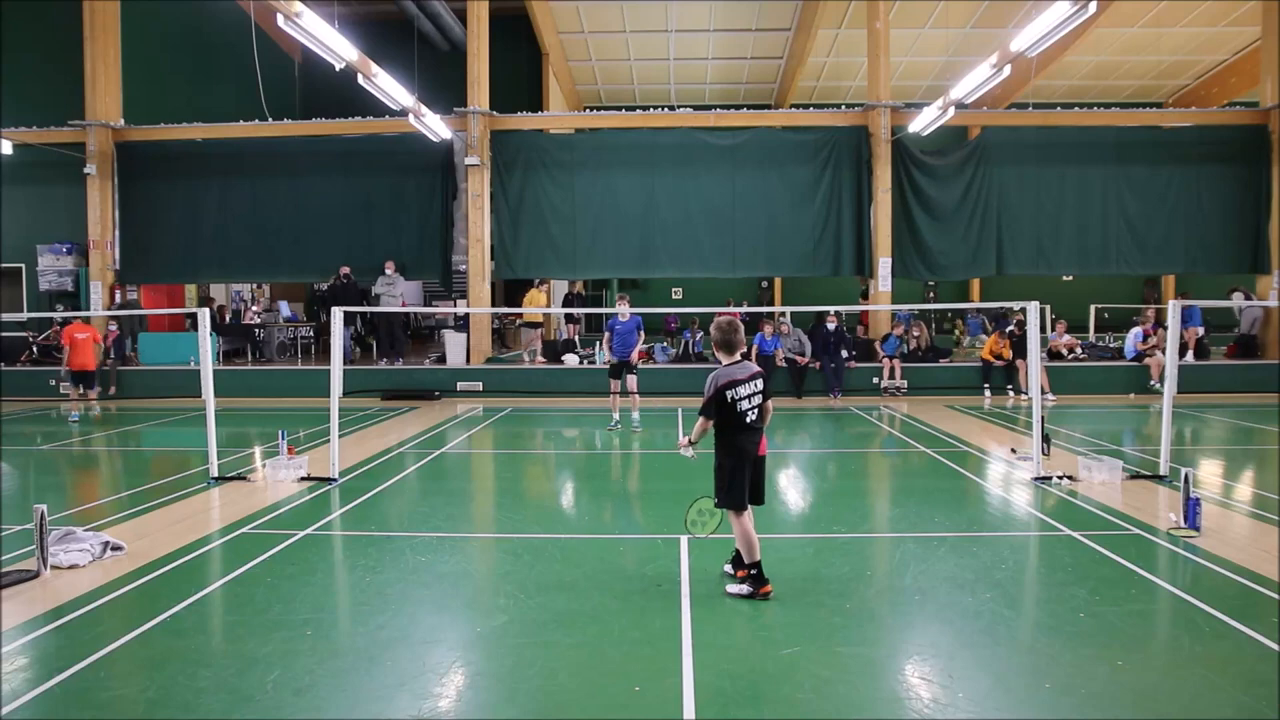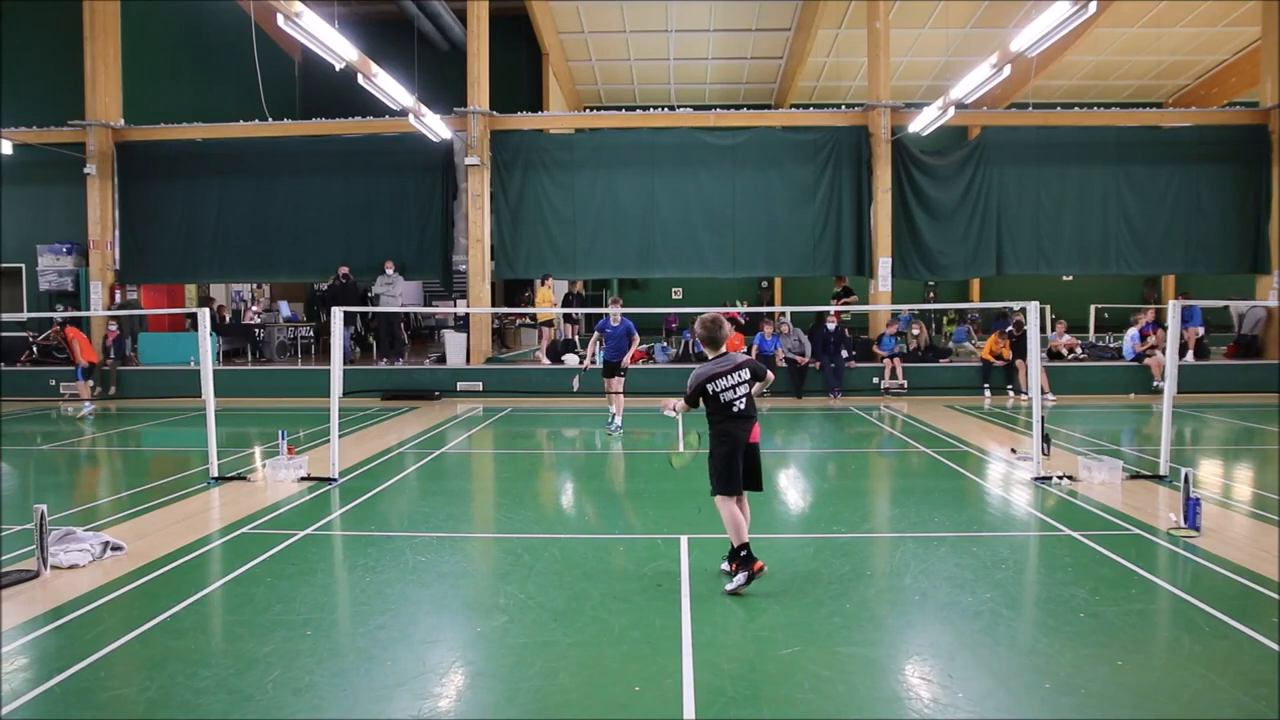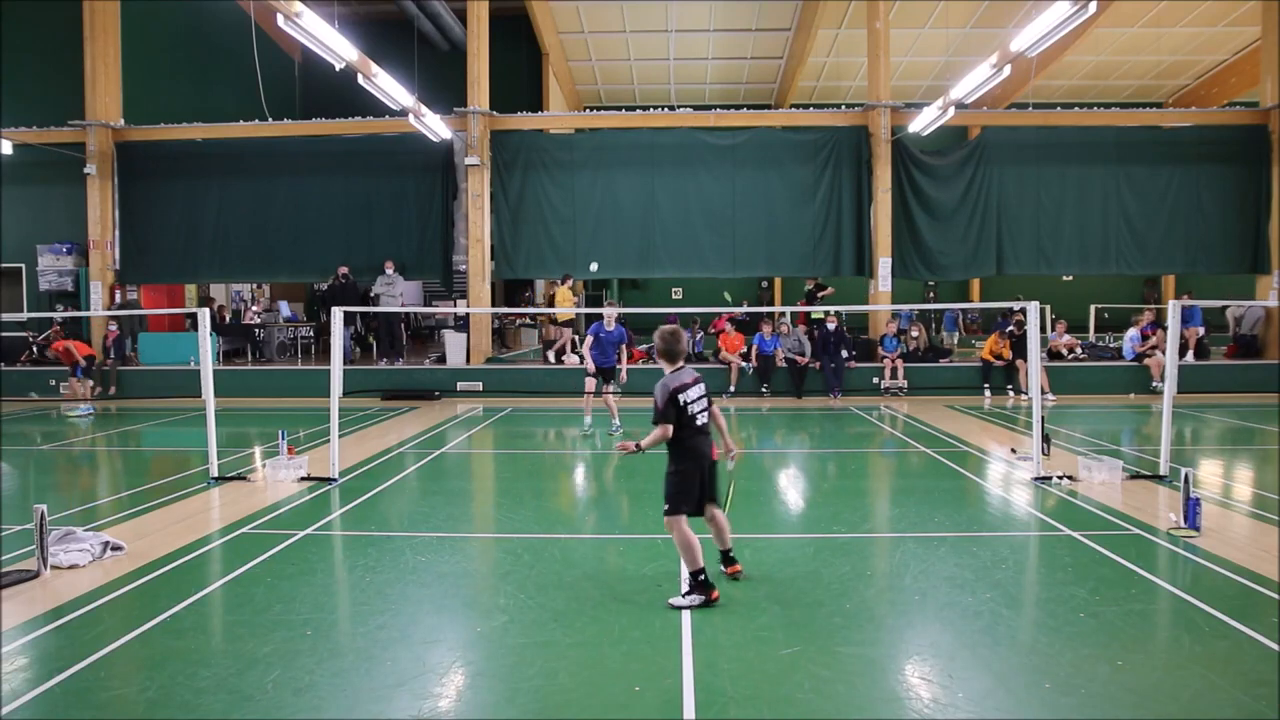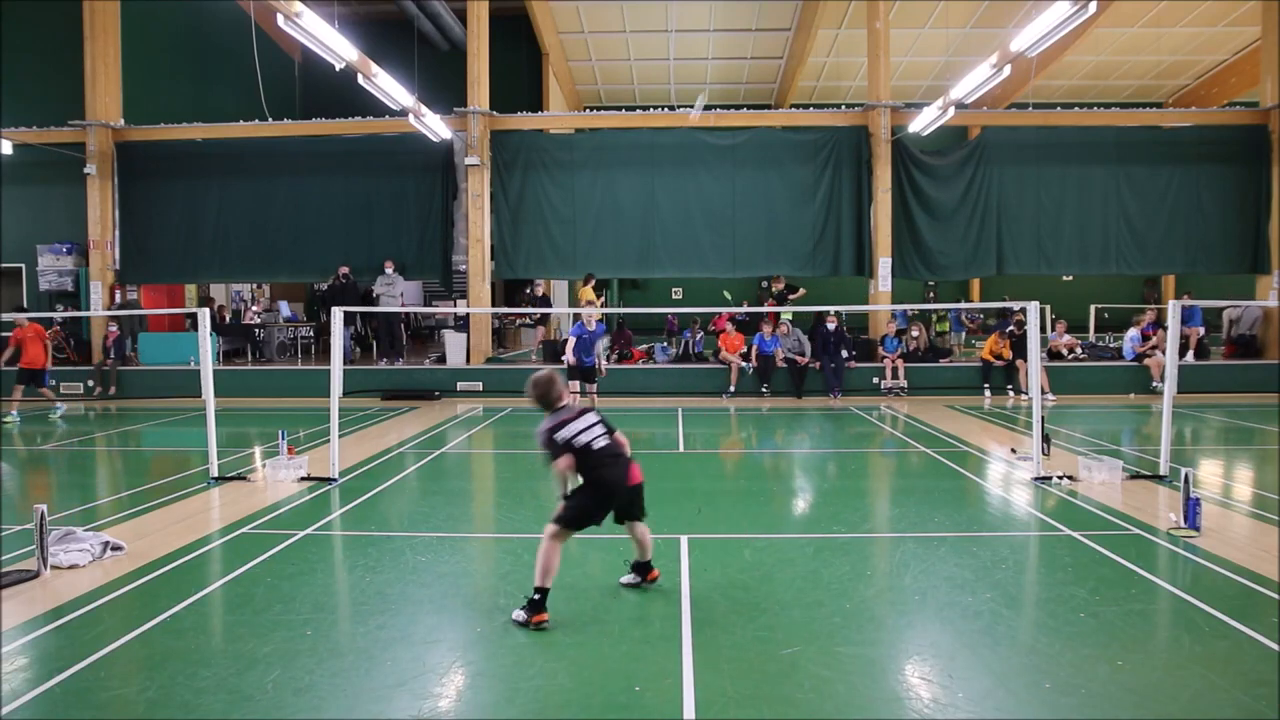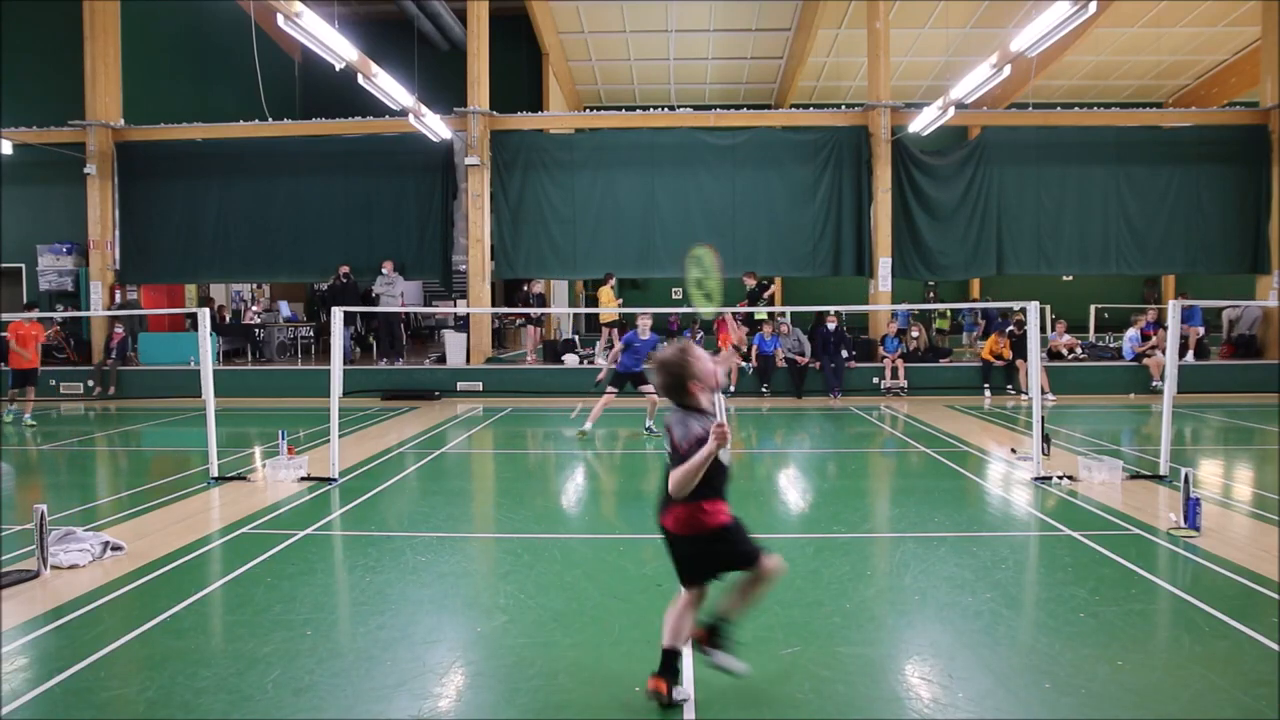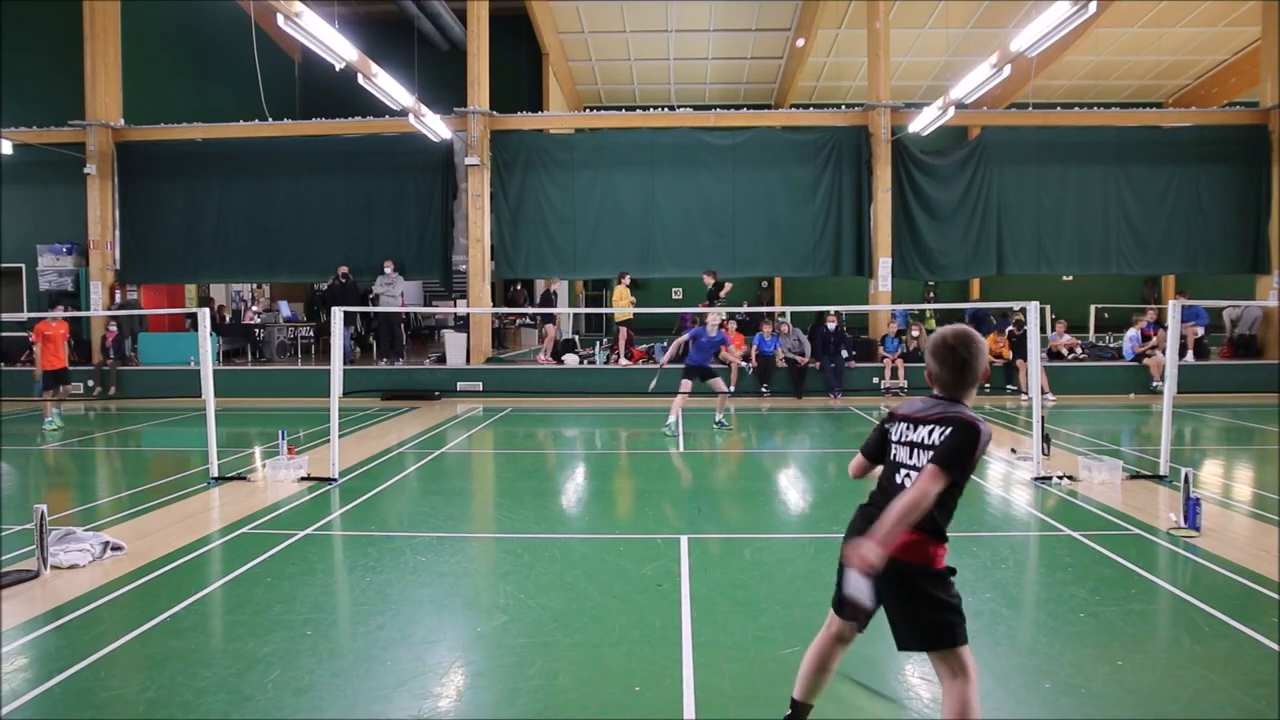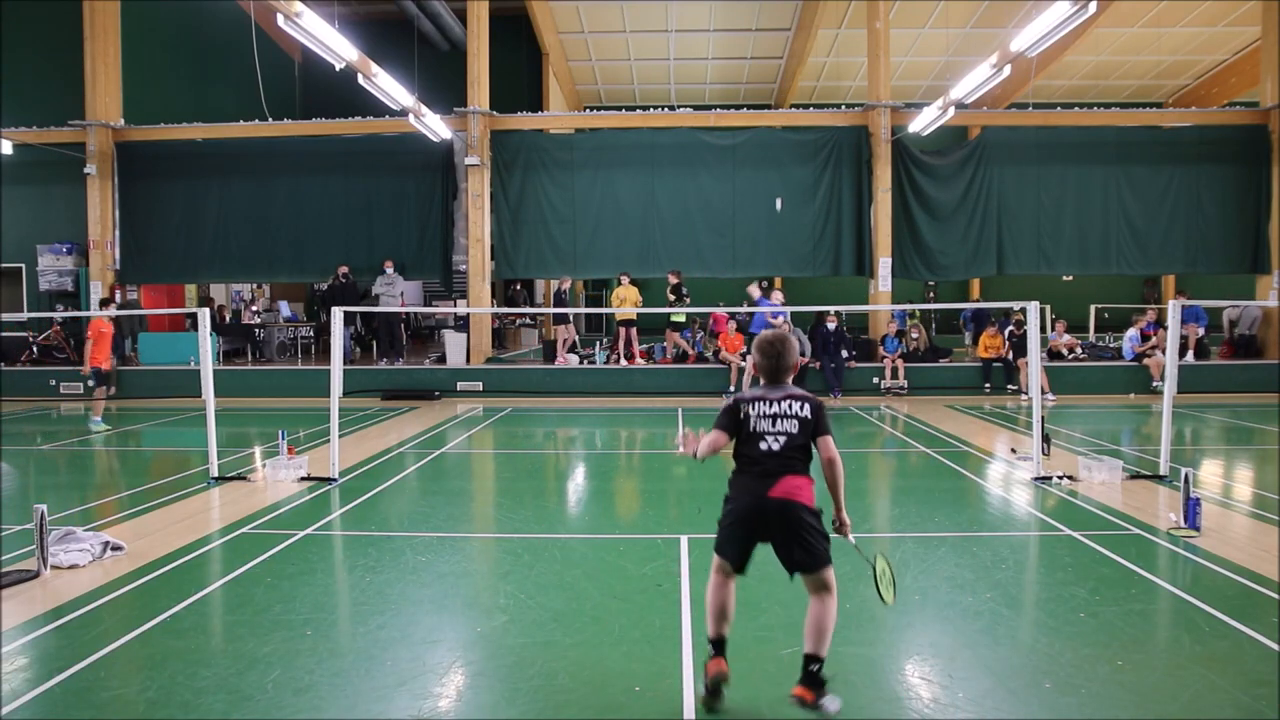
dt=0.7s
person 1, frame 1
left shoulder: (717, 379)
right shoulder: (756, 371)
left elbow: (706, 422)
right elbow: (767, 409)
left wrist: (690, 440)
left hip: (732, 451)
right hip: (757, 448)
left knee: (737, 513)
right knee: (744, 508)
left ankle: (757, 579)
right ankle: (741, 562)
person 1, frame 2
left shoulder: (700, 375)
right shoulder: (744, 361)
left elbow: (686, 407)
right elbow: (768, 379)
left wrist: (673, 405)
left hip: (725, 440)
right hip: (749, 434)
left knee: (724, 500)
right knee: (739, 496)
left ankle: (748, 560)
right ankle: (736, 556)
person 1, frame 3
left shoulder: (665, 387)
right shoulder: (696, 377)
left elbow: (665, 432)
right elbow: (714, 412)
left wrist: (638, 446)
right wrist: (728, 443)
left hip: (684, 458)
right hip: (706, 451)
left knee: (674, 521)
right knee: (710, 510)
left ankle: (702, 586)
right ankle: (729, 561)
person 1, frame 4
left shoulder: (548, 429)
right shoulder: (587, 412)
left elbow: (564, 466)
right elbow: (621, 440)
left wrist: (565, 496)
left hip: (598, 484)
right hip: (629, 475)
left knee: (553, 536)
right knee: (634, 521)
left ankle: (536, 608)
right ankle: (644, 569)
person 1, frame 5
left shoulder: (683, 409)
right shoulder: (695, 430)
right elbow: (677, 488)
right wrist: (709, 450)
left hip: (679, 518)
right hip: (699, 519)
left knee: (692, 593)
right knee: (768, 567)
left ankle: (665, 677)
right ankle: (712, 632)
person 1, frame 6
left shoulder: (899, 415)
right shoulder: (969, 428)
left elbow: (856, 468)
right elbow: (926, 490)
right wrist: (877, 546)
left hip: (864, 540)
right hip: (910, 554)
left knee: (838, 630)
right knee: (958, 669)
person 1, frame 7
left shoulder: (740, 403)
right shoulder: (811, 404)
left elbow: (713, 444)
right elbow: (830, 457)
left wrist: (695, 449)
right wrist: (840, 510)
left hip: (745, 499)
right hip: (792, 500)
left knee: (722, 571)
right knee: (823, 587)
left ankle: (716, 662)
right ankle: (811, 682)
